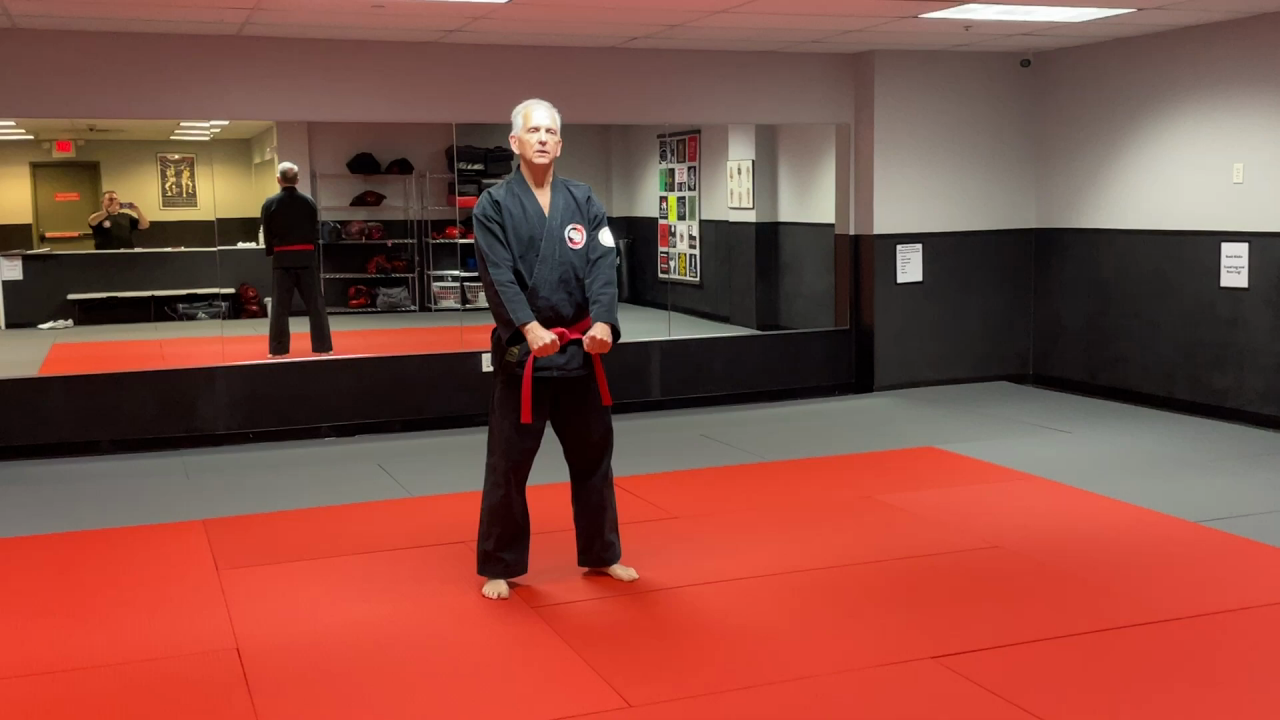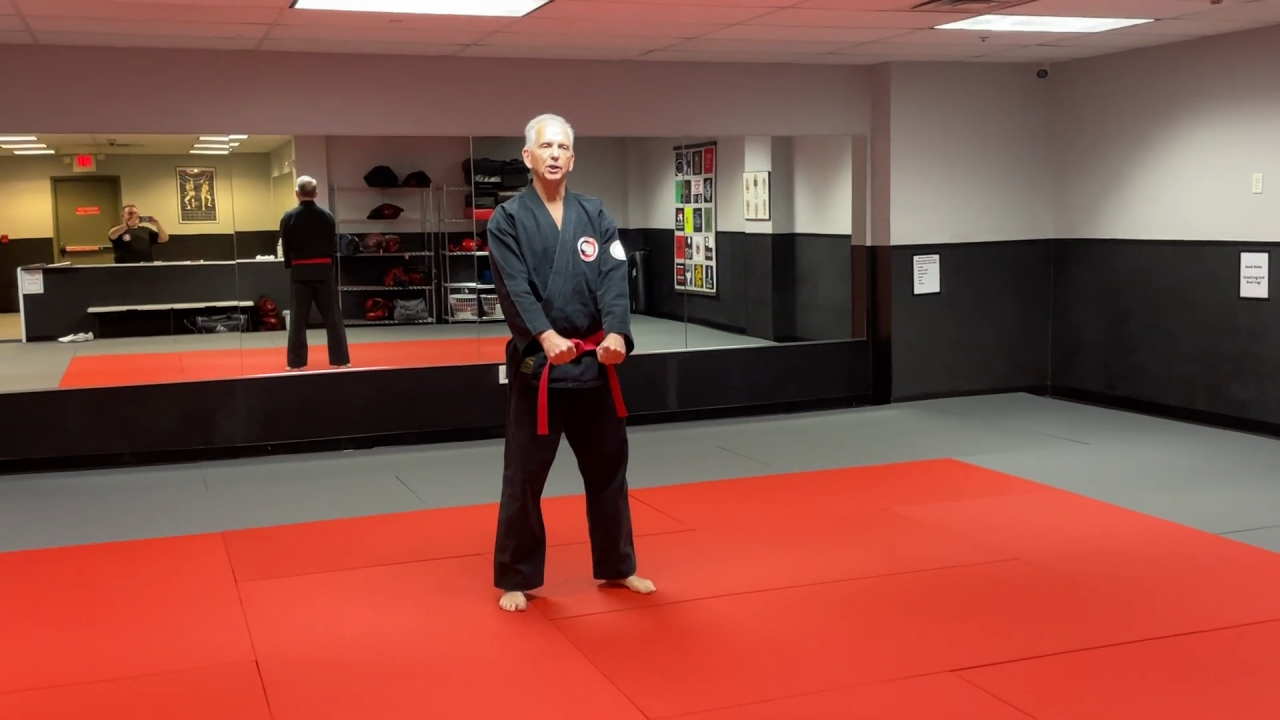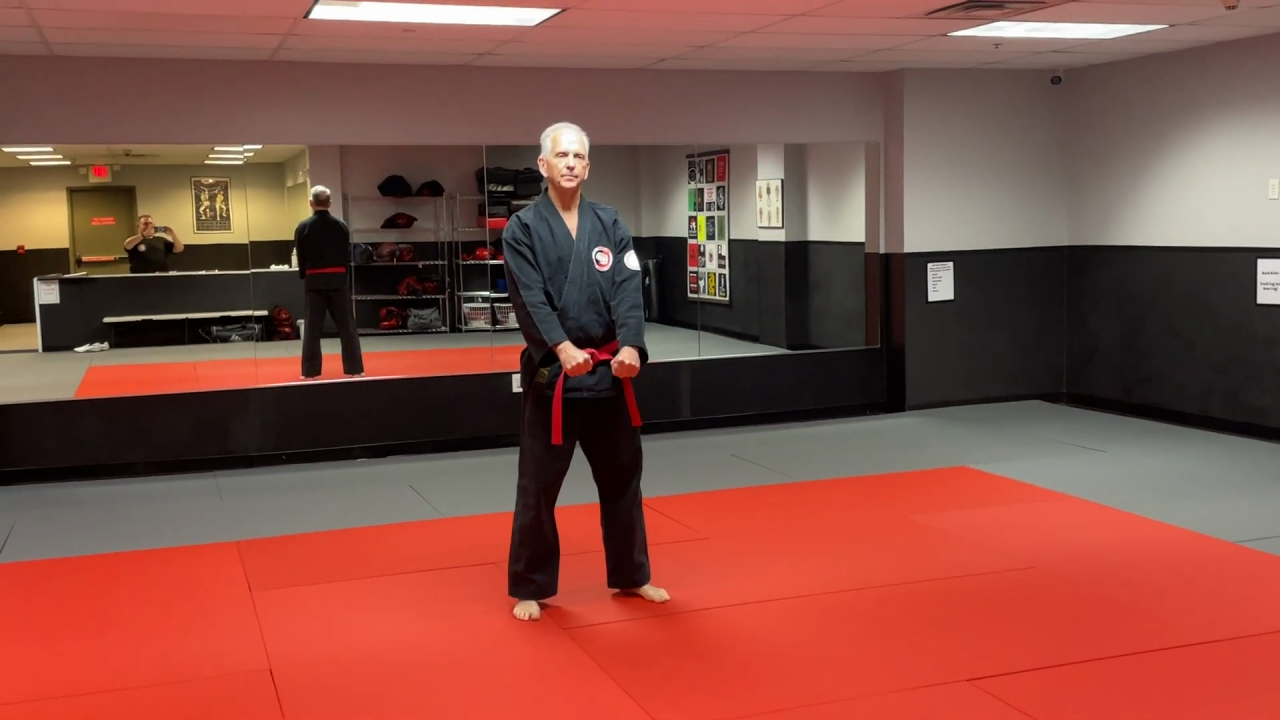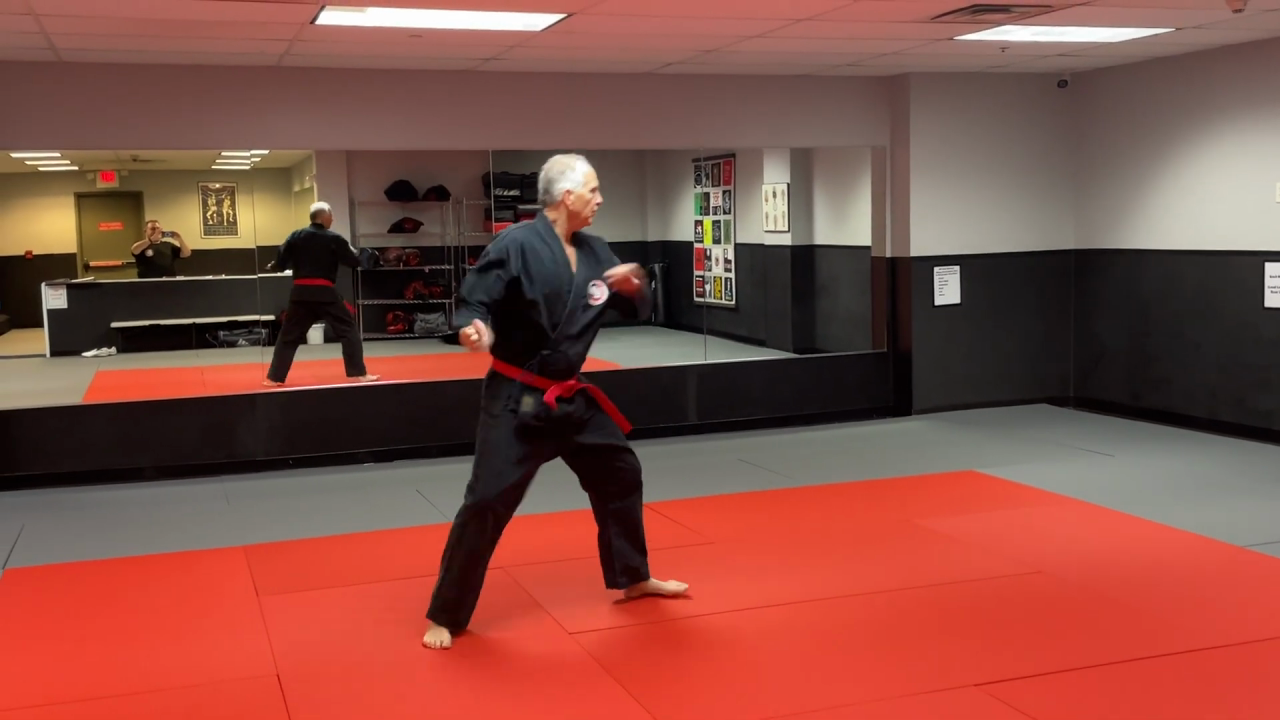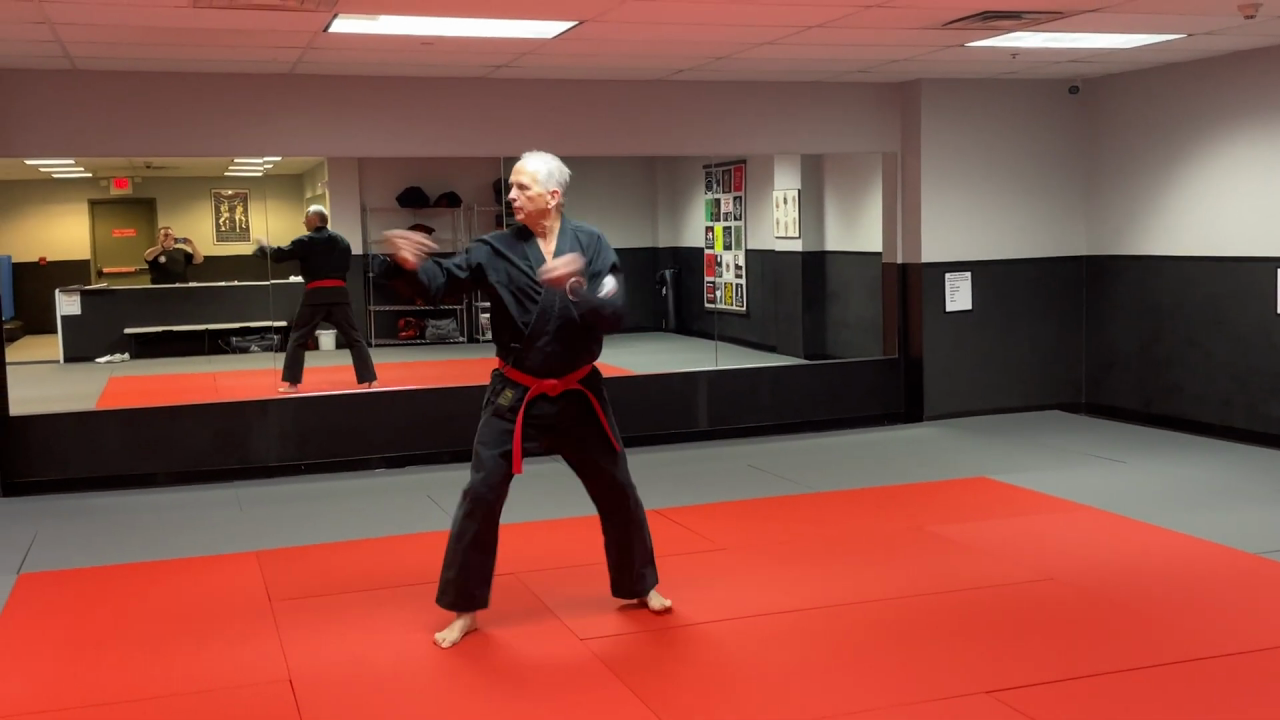
dt=1s
person 1, frame 1
left shoulder: (583, 201)
right shoulder: (494, 205)
left elbow: (603, 266)
right elbow: (498, 276)
left wrist: (603, 321)
right wrist: (529, 328)
left hip: (580, 348)
right hip: (522, 350)
left knee: (593, 456)
right knee: (509, 462)
left ankle: (601, 555)
right ankle: (499, 566)
person 1, frame 2
left shoulder: (594, 215)
right shoulder: (508, 220)
left elbow: (613, 278)
right elbow: (514, 289)
left wrist: (616, 332)
right wrist: (546, 337)
left hip: (594, 360)
right hip: (536, 362)
left knee: (608, 467)
right knee: (524, 475)
left ankle: (616, 567)
right ankle: (516, 578)
person 1, frame 3
left shoulder: (609, 223)
right shoulder: (523, 228)
left elbow: (627, 289)
right elbow: (530, 298)
left wrist: (630, 345)
right wrist: (562, 349)
left hip: (608, 369)
right hip: (551, 372)
left knee: (622, 475)
right knee: (539, 484)
left ankle: (631, 576)
right ankle: (530, 588)
person 1, frame 4
left shoulder: (593, 251)
right shoulder: (514, 248)
left elbow: (634, 309)
right elbow: (474, 301)
left wrist: (632, 285)
right wrist: (473, 325)
left hip: (569, 394)
right hip: (515, 397)
left knee: (619, 471)
right knee: (487, 507)
left ankle: (633, 577)
right ankle: (445, 615)
person 1, frame 5
left shoulder: (592, 245)
right shoulder: (498, 246)
left elbow: (610, 316)
right elbow: (444, 282)
left wrist: (575, 287)
right wrist: (414, 262)
left hip: (577, 393)
right hip: (515, 394)
left knee: (615, 492)
right knee: (481, 497)
left ankle: (639, 586)
right ankle: (464, 609)
person 2, frame 1
left shoulder: (270, 204)
right shoulder: (308, 202)
left elbow: (267, 234)
right elbow: (315, 231)
left wrist: (272, 253)
left hip: (282, 257)
right hip: (306, 256)
left knee: (280, 305)
right knee: (315, 303)
left ankle: (278, 349)
right ankle: (323, 347)
person 2, frame 2
left shoulder: (289, 218)
right shoulder: (327, 216)
left elbow: (286, 248)
right elbow: (333, 245)
left hip: (300, 271)
right hip: (324, 270)
left knee: (298, 318)
right knee: (332, 316)
left ankle: (296, 362)
right ankle: (340, 359)
person 2, frame 3
left shoulder: (303, 227)
right shoulder: (341, 225)
left elbow: (301, 258)
right elbow: (347, 255)
left hip: (314, 281)
right hip: (337, 279)
left knee: (312, 327)
right knee: (346, 325)
left ankle: (310, 372)
right ankle: (354, 369)
person 2, frame 4
left shoulder: (296, 236)
right shoulder: (334, 239)
left elbow: (280, 262)
right elbow: (353, 262)
left wrist: (272, 267)
right wrist: (351, 250)
left hip: (300, 292)
right hip: (324, 293)
left knee: (288, 337)
right knee: (349, 330)
left ankle: (275, 378)
right ankle: (358, 373)
person 2, frame 5
left shoulder: (307, 241)
right shoulder: (341, 241)
left elbow: (282, 255)
right elbow: (345, 264)
left wrist: (263, 247)
left hip: (316, 294)
right hip: (340, 294)
left knee: (298, 338)
right knee: (354, 337)
left ankle: (291, 383)
right ankle: (370, 379)
